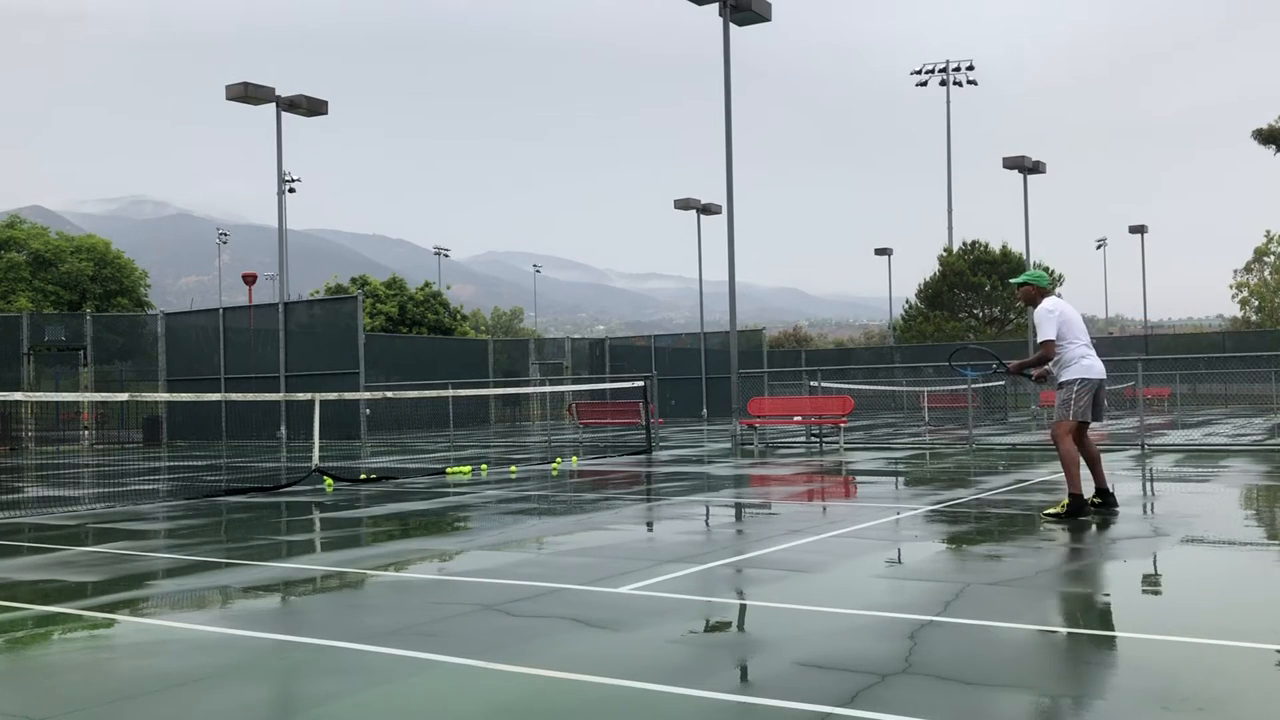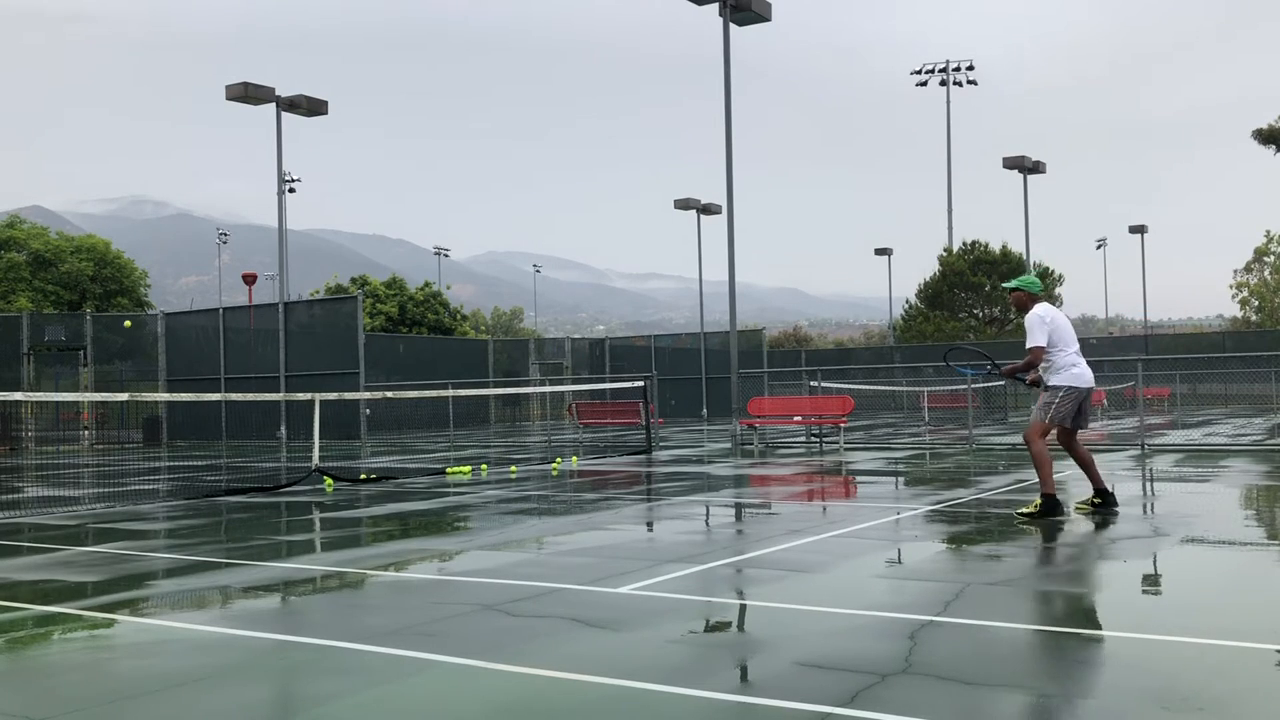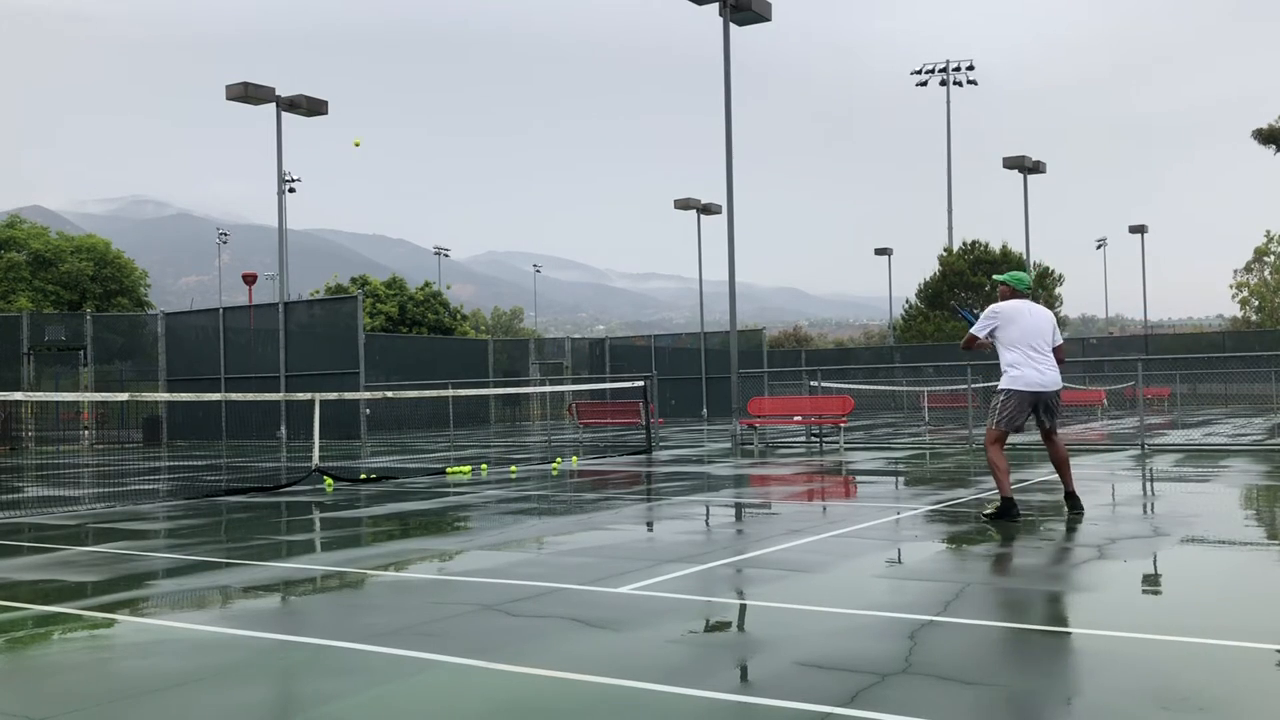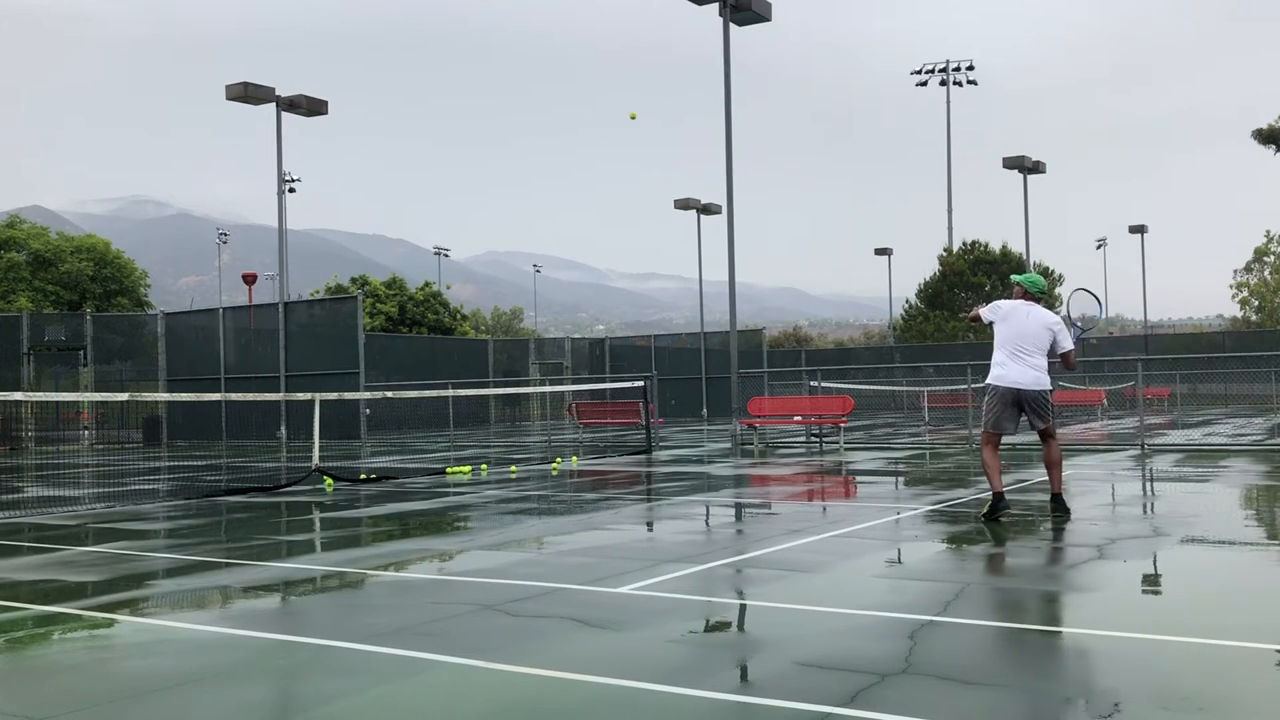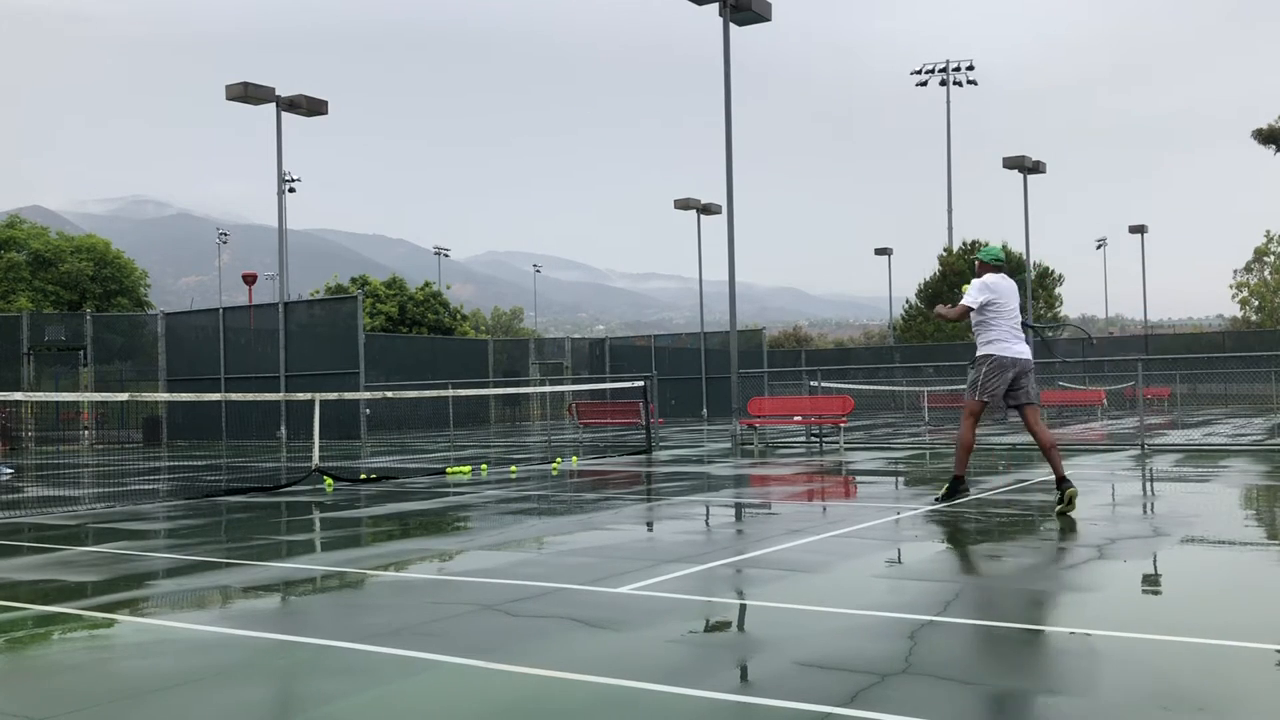
dt=0.4s
person 1, frame 1
left shoulder: (1044, 310)
right shoulder: (1059, 305)
left elbow: (1048, 352)
left wrist: (1021, 366)
right wrist: (1048, 370)
left hip: (1078, 376)
right hip: (1093, 372)
left knee: (1061, 435)
right knee: (1078, 435)
left ankle: (1076, 501)
right ankle: (1104, 495)
person 1, frame 2
left shoulder: (1035, 316)
right shoulder: (1052, 313)
left elbow: (1034, 360)
left wrist: (1012, 370)
right wrist: (1040, 375)
left hip: (1065, 384)
right hip: (1082, 381)
left knee: (1033, 436)
right knee: (1068, 441)
left ankle: (1049, 500)
right ankle: (1103, 495)
person 1, frame 3
left shoulder: (998, 311)
right shoulder: (1046, 314)
left elbow: (966, 344)
right elbow: (1059, 356)
left wrist: (983, 343)
left hip: (1017, 386)
right hip: (1050, 385)
left knee: (993, 443)
right knee: (1050, 438)
left ankle: (1007, 503)
right ankle: (1072, 498)
person 1, frame 4
left shoulder: (1001, 307)
right shoulder: (1053, 320)
left elbow: (975, 316)
right elbow: (1070, 363)
left wrist: (977, 310)
left hip: (1000, 384)
right hip: (1036, 386)
left knee: (988, 446)
right knee: (1049, 439)
left ankle: (998, 498)
right ankle: (1057, 499)
person 1, frame 5
left shoulder: (984, 282)
right shoulder: (1009, 283)
left elbow: (955, 315)
left wrist: (939, 311)
left hip: (996, 358)
right hip: (1021, 359)
left knee: (969, 418)
right knee: (1035, 425)
left ankle: (958, 482)
right ankle: (1063, 484)
